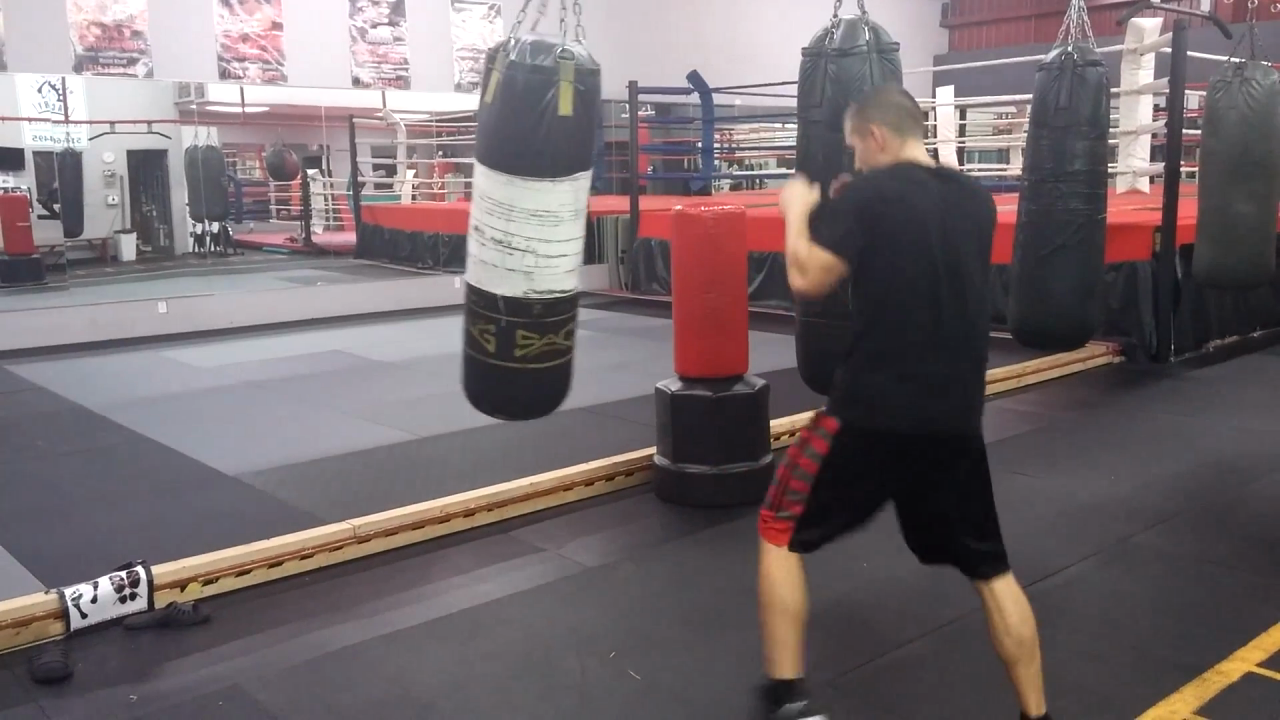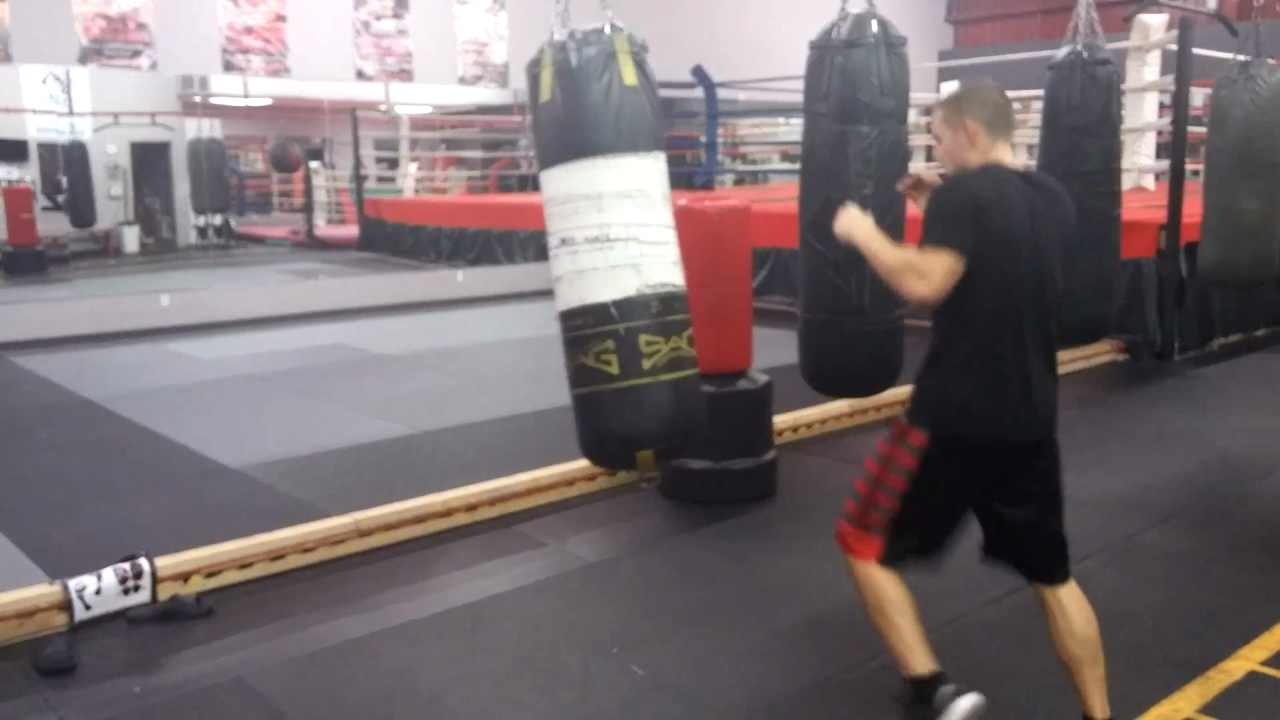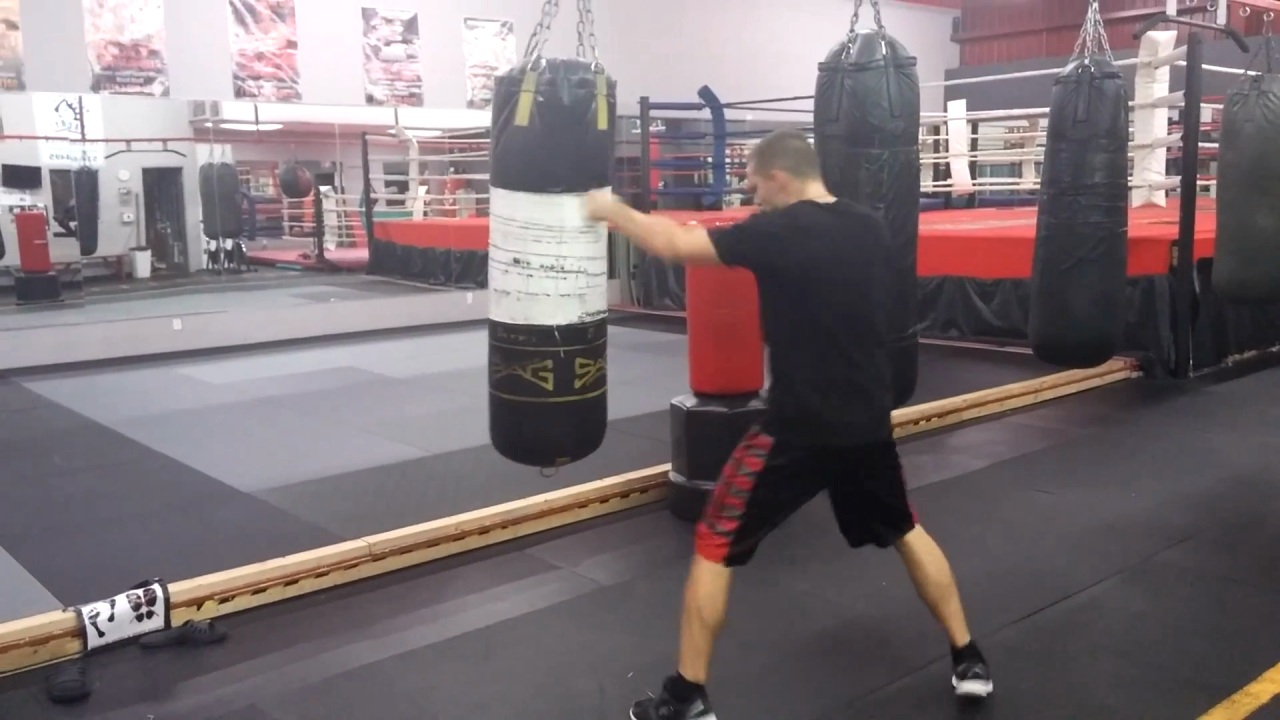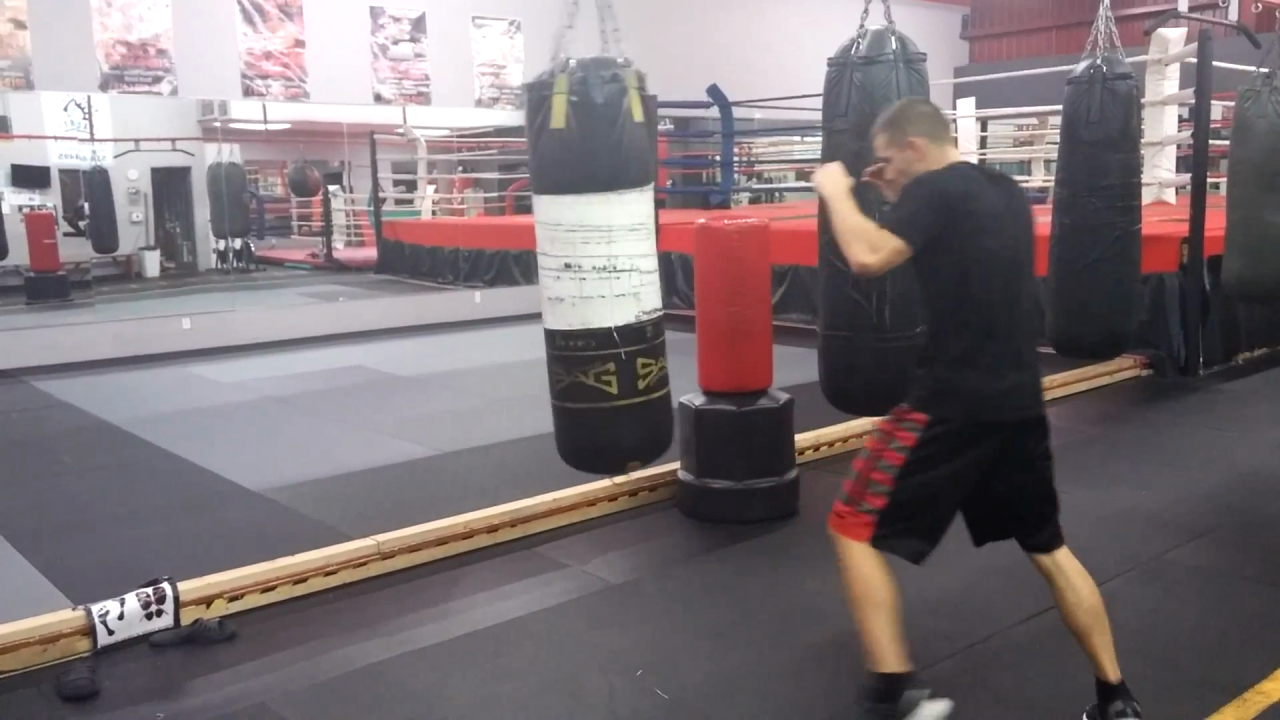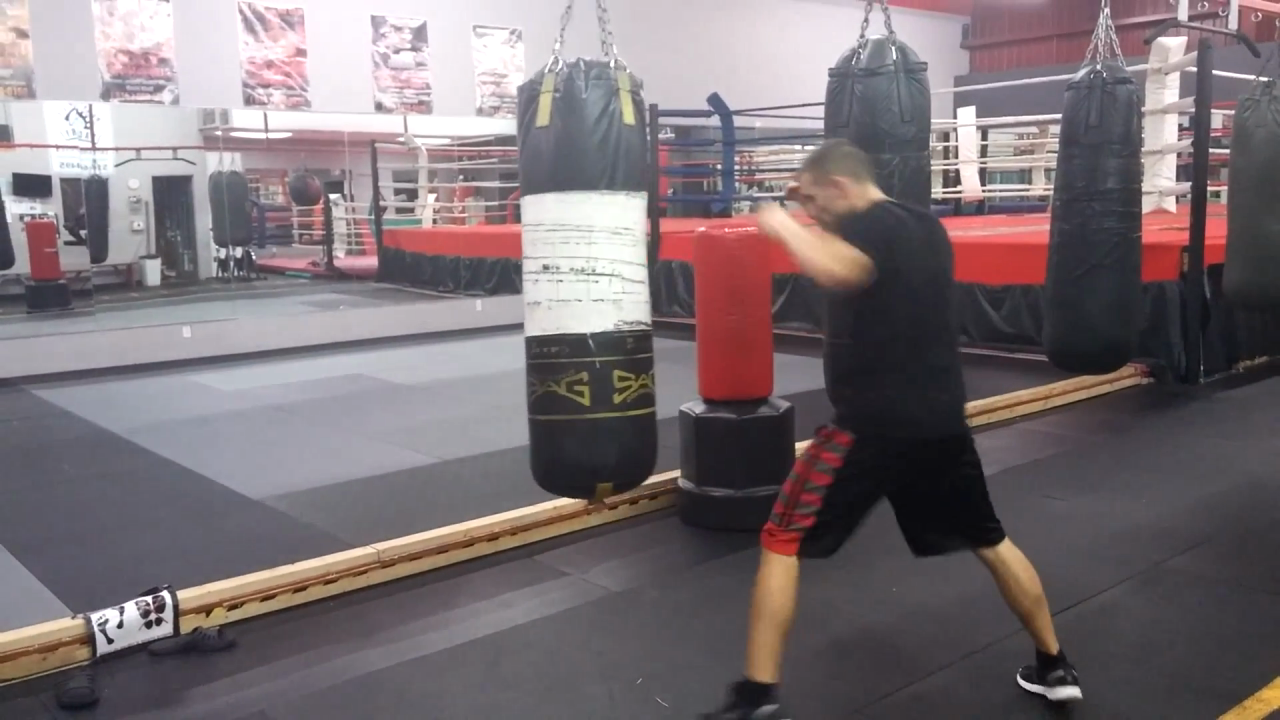
dt=1s
person 1, frame 1
left shoulder: (868, 192)
right shoulder: (976, 200)
left elbow: (807, 281)
left wrist: (798, 212)
left hip: (870, 413)
right hip: (955, 417)
left knee: (780, 535)
right knee: (989, 573)
person 1, frame 2
left shoulder: (969, 191)
right shoulder: (1052, 200)
left elbow: (925, 285)
left wrist: (863, 234)
left hip: (953, 415)
right hip: (1030, 420)
left knee: (864, 544)
right knee: (1051, 578)
person 1, frame 3
left shoulder: (776, 231)
right shoulder: (870, 228)
left elbow: (676, 246)
left wrist: (613, 209)
left hip: (798, 426)
right hip: (868, 419)
left knee: (714, 546)
right knee: (903, 531)
right ankle: (968, 659)
person 1, frame 4
left shoulder: (935, 190)
right shoulder: (1006, 194)
left elbow: (869, 255)
left wrist: (836, 190)
right wrist: (902, 199)
left hip: (950, 402)
right hip: (1019, 403)
left knee: (854, 527)
right knee: (1047, 549)
person 1, frame 5
left shoulder: (871, 226)
right shoulder: (927, 228)
left elbow: (834, 270)
left wrist: (787, 226)
right wrist: (813, 224)
left hip: (874, 426)
right hip: (943, 421)
left knee: (783, 543)
right knee: (988, 542)
right ankle: (1053, 666)
